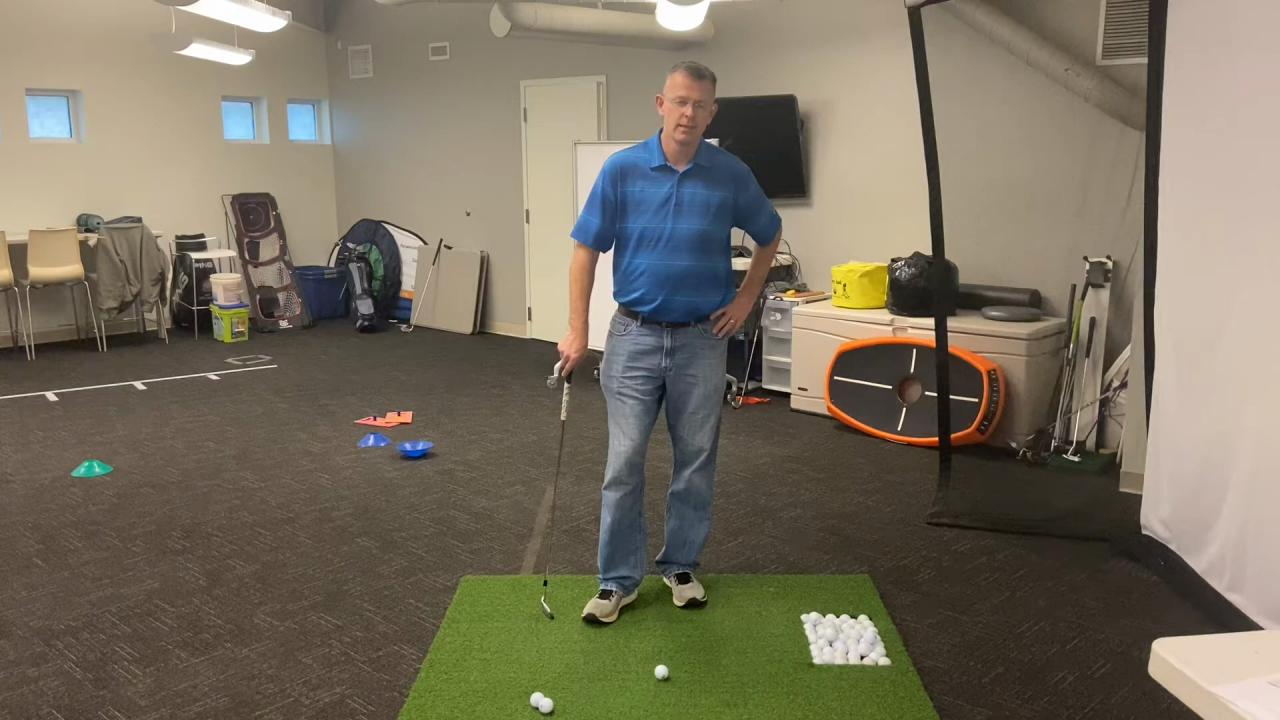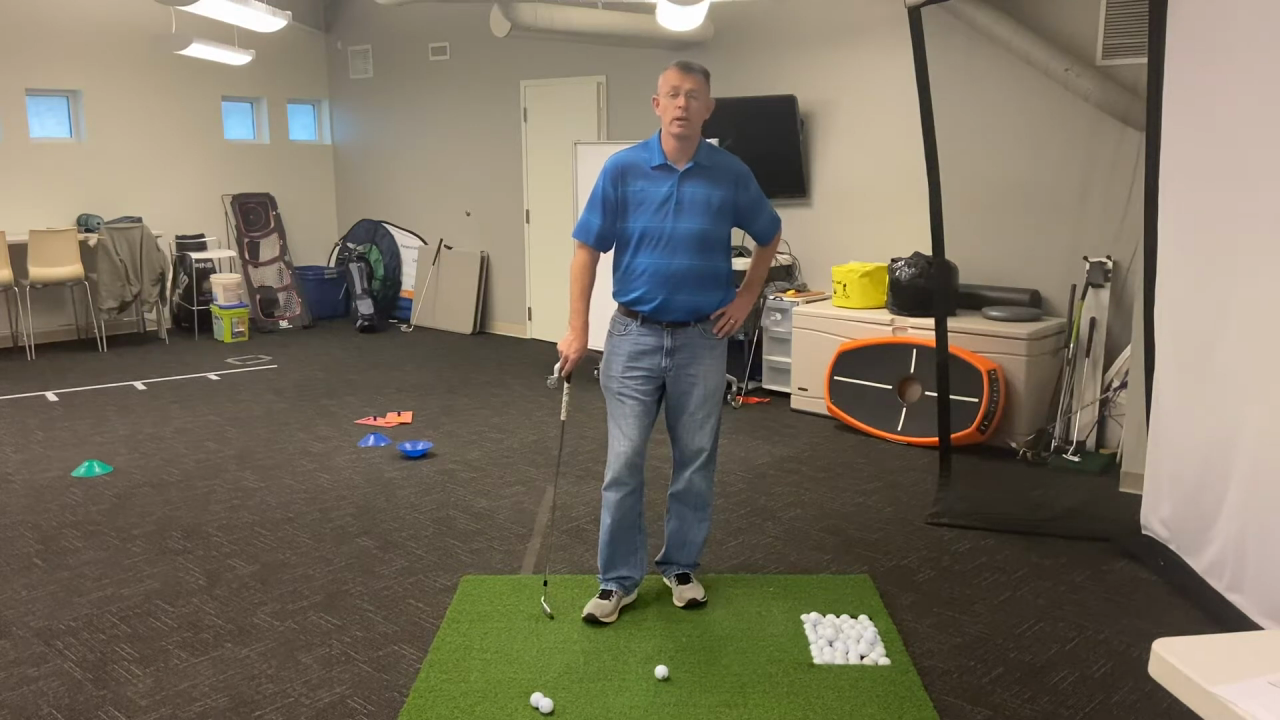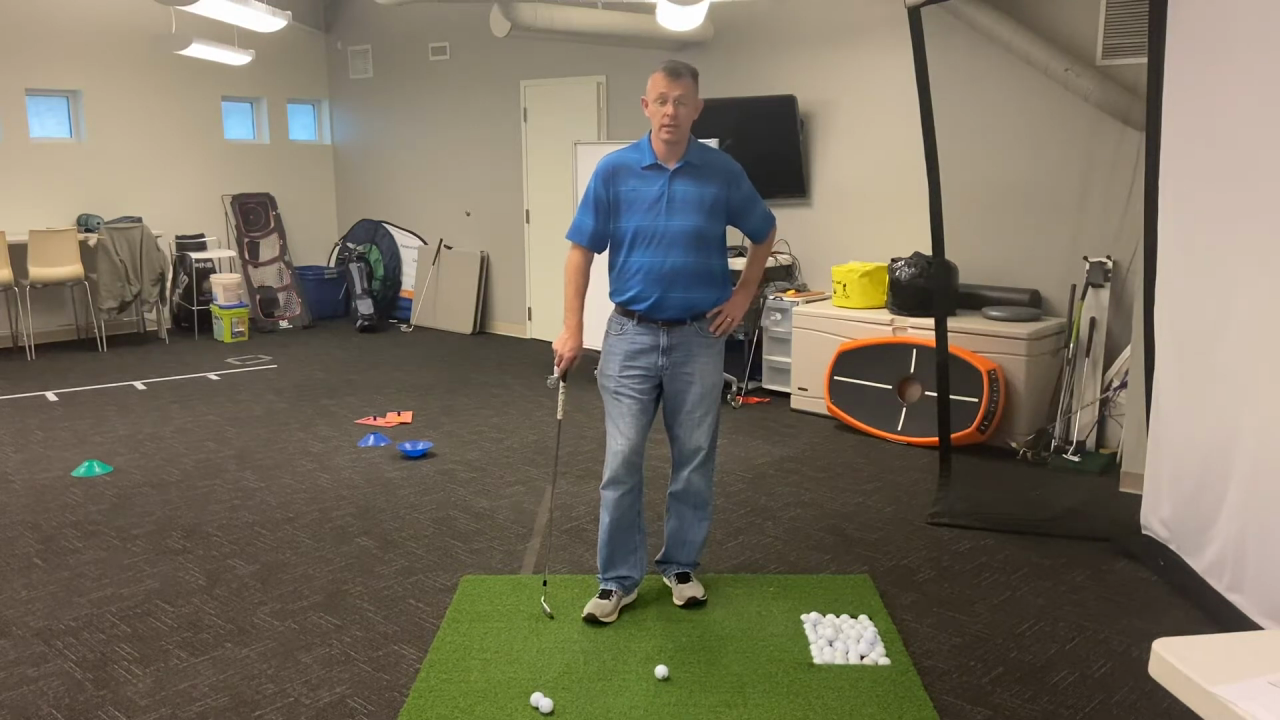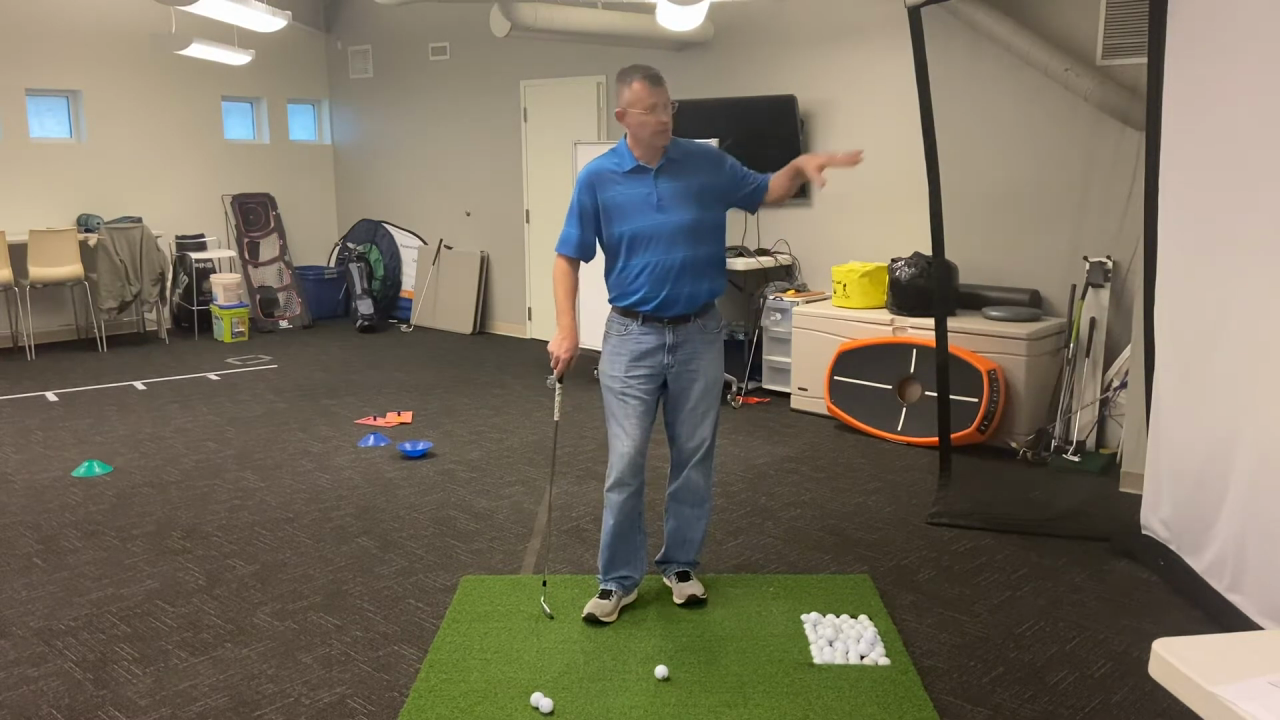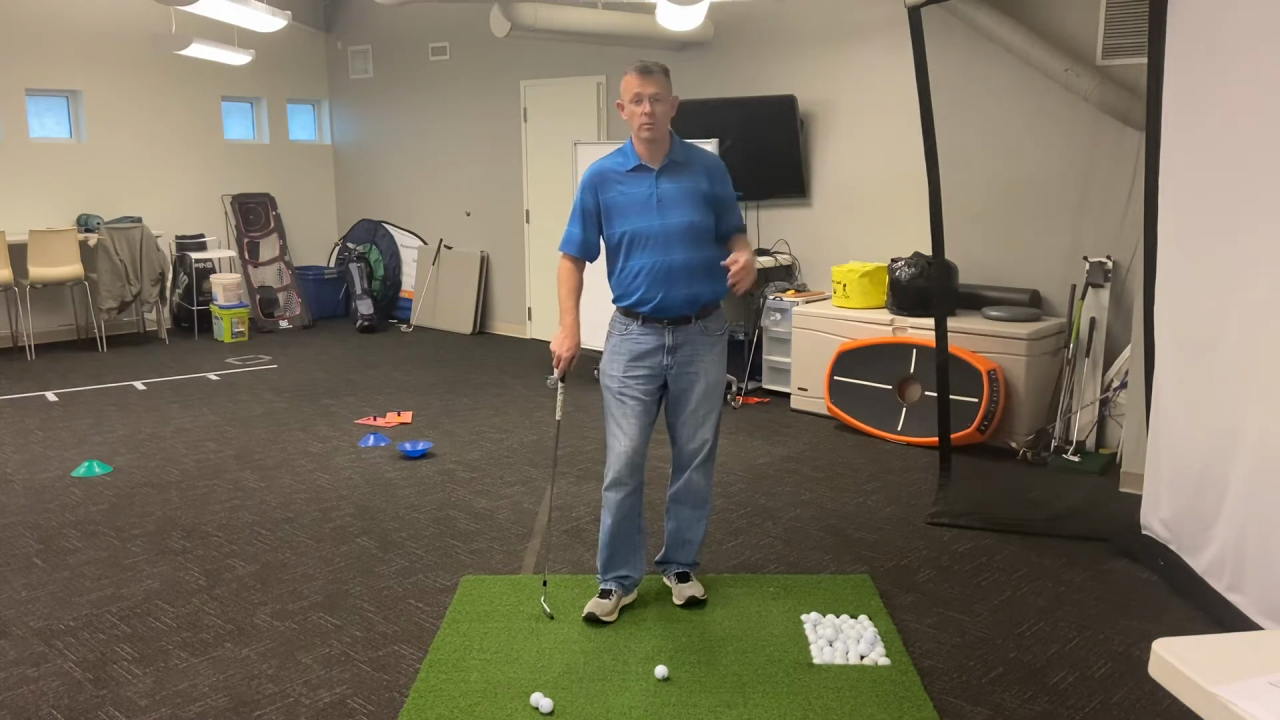
dt=1s
person 1, frame 1
left shoulder: (731, 174)
right shoulder: (621, 168)
left elbow: (769, 236)
right elbow: (587, 249)
left wrist: (746, 298)
right wrist: (577, 329)
left hip: (701, 339)
right hip: (635, 335)
left knee: (695, 460)
right knee: (624, 461)
left ankle: (680, 565)
right ankle: (618, 579)
person 1, frame 2
left shoulder: (731, 174)
right shoulder: (622, 168)
left elbow: (769, 235)
right elbow: (587, 249)
left wrist: (746, 298)
right wrist: (577, 328)
left hip: (701, 339)
right hip: (634, 335)
left knee: (695, 462)
right knee: (624, 462)
left ankle: (680, 565)
right ankle: (619, 578)
person 1, frame 3
left shoulder: (723, 172)
right shoulder: (614, 170)
left elbow: (764, 232)
right elbow: (582, 250)
left wrist: (743, 295)
right wrist: (572, 328)
left hip: (699, 337)
right hip: (631, 335)
left knee: (694, 461)
right knee: (622, 461)
left ankle: (680, 564)
right ankle: (618, 578)
person 1, frame 4
left shoulder: (707, 162)
right shoulder: (596, 178)
left elbow: (764, 192)
right elbow: (568, 257)
left wrist: (801, 166)
right wrist: (565, 329)
left hip: (700, 331)
right hip: (633, 334)
left knee: (693, 457)
right knee: (626, 461)
left ankle: (680, 564)
right ankle: (617, 578)
person 1, frame 5
left shoulder: (708, 168)
right shoulder: (600, 177)
left elbow: (731, 232)
right elbow: (573, 257)
left wrist: (743, 255)
right wrist: (568, 328)
left hip: (701, 334)
right hip: (634, 335)
left knee: (695, 459)
right knee: (623, 463)
left ankle: (681, 564)
right ankle: (617, 578)
